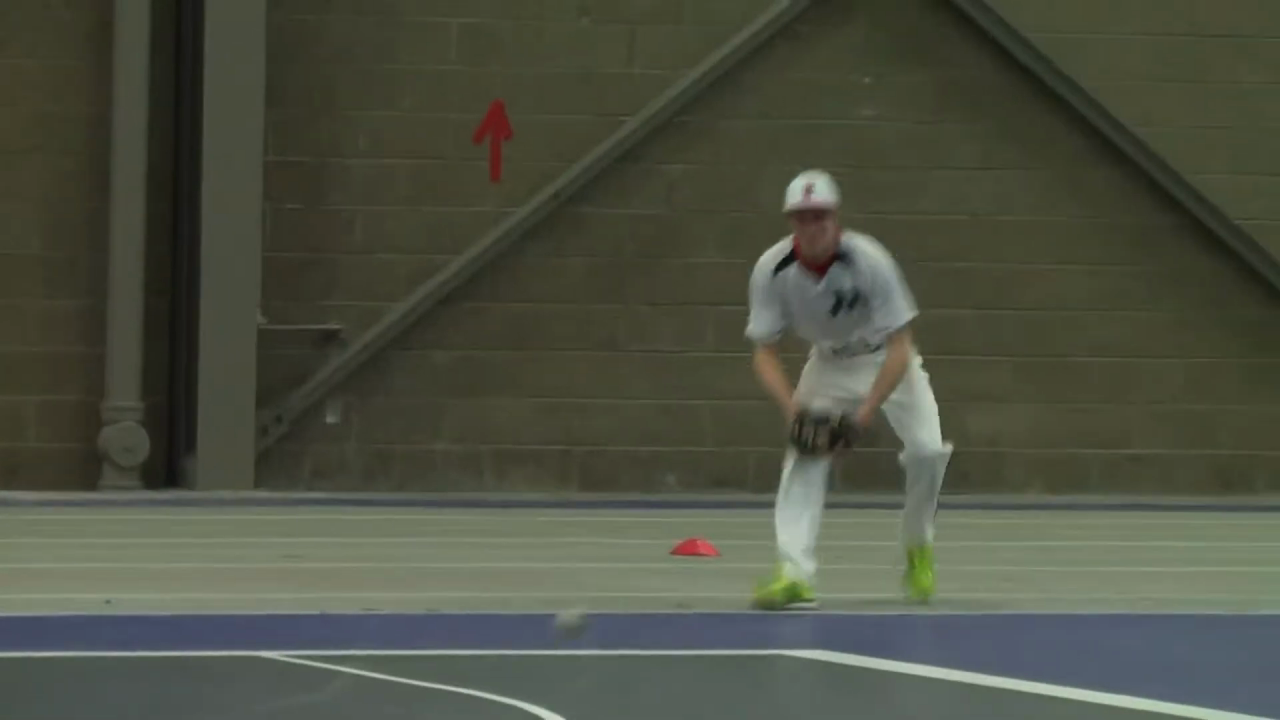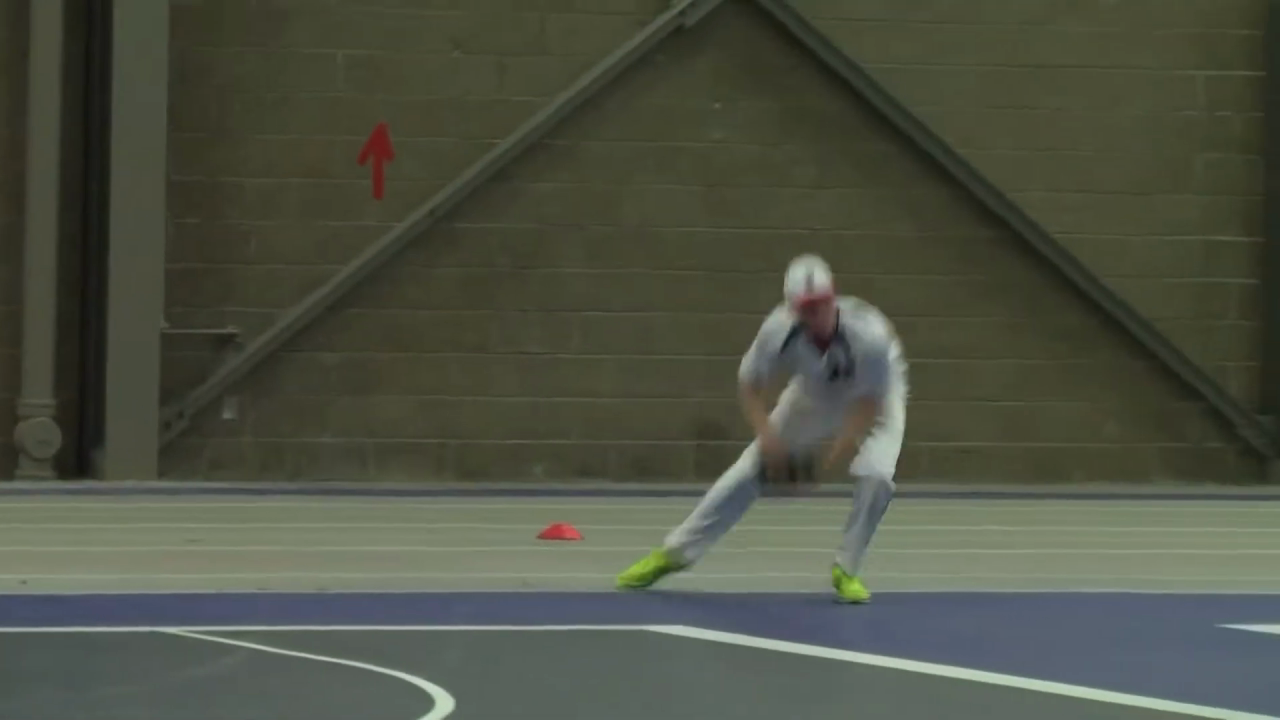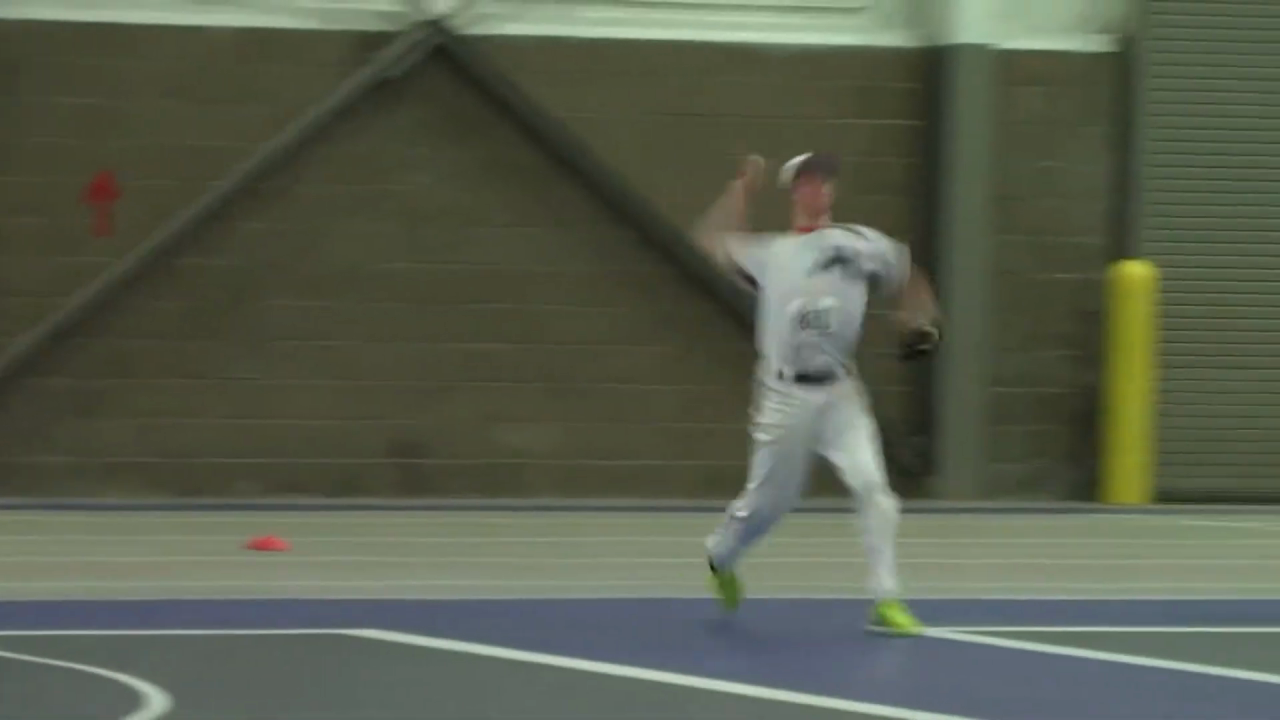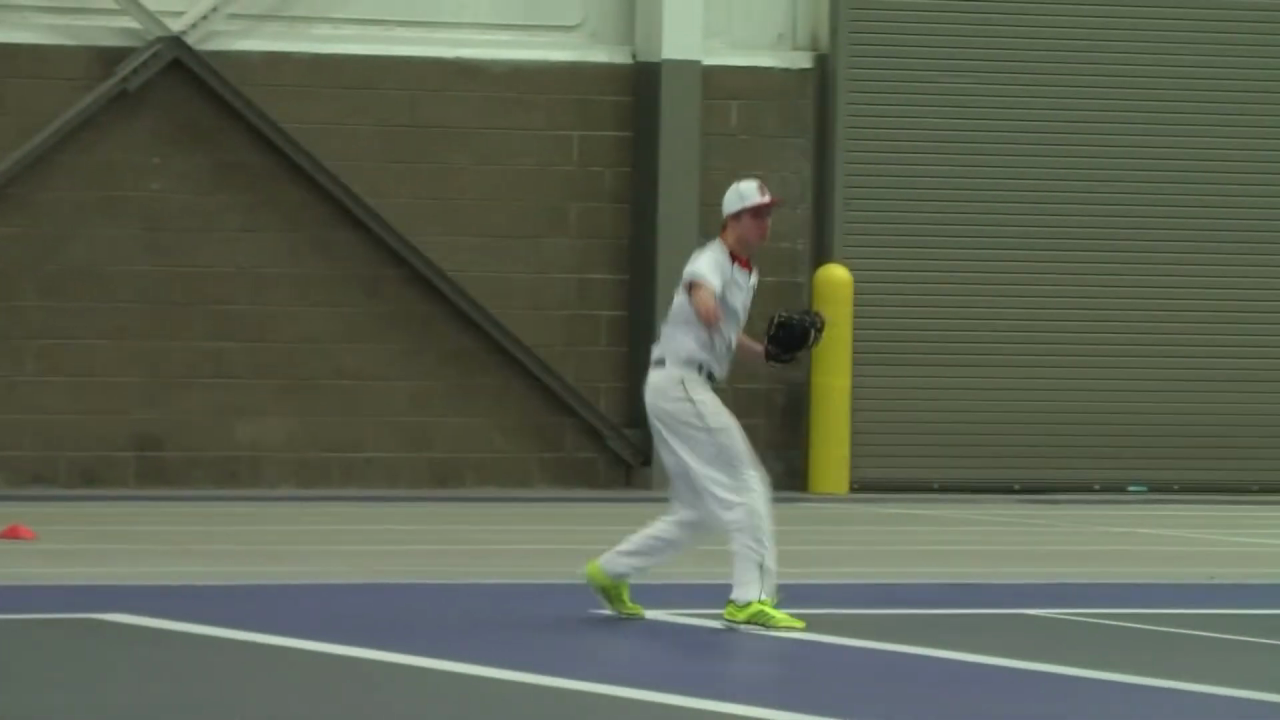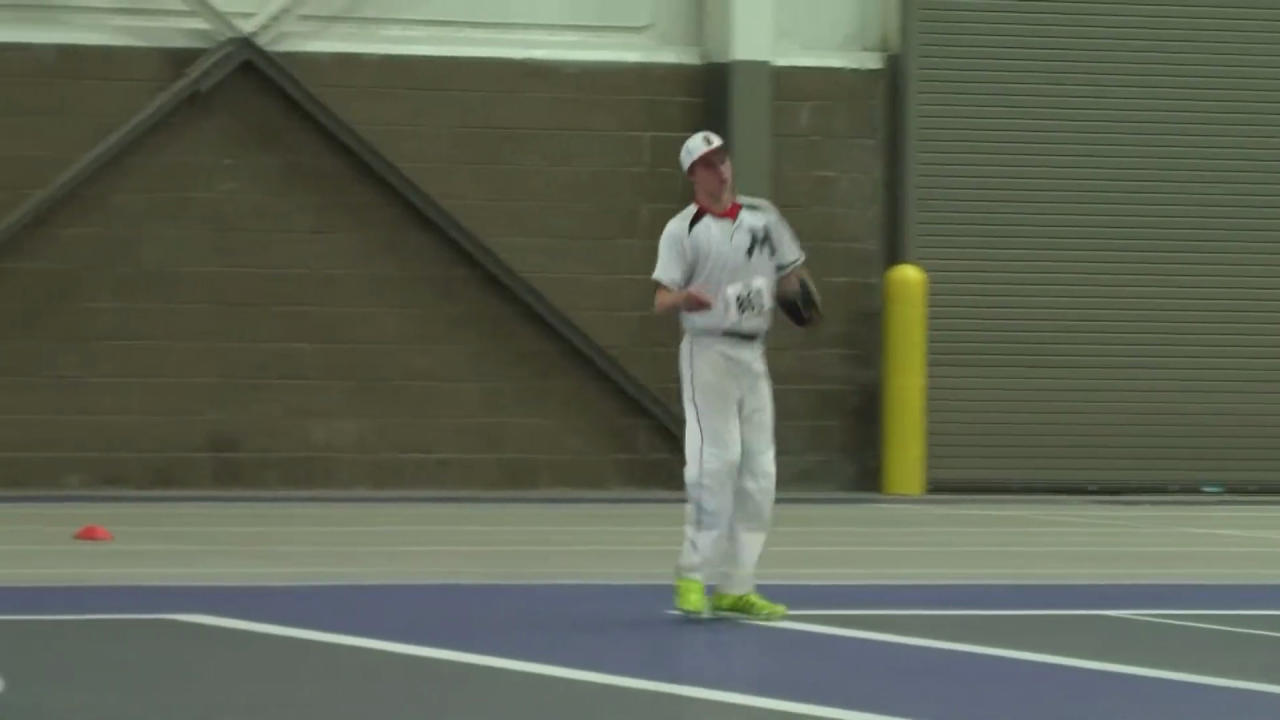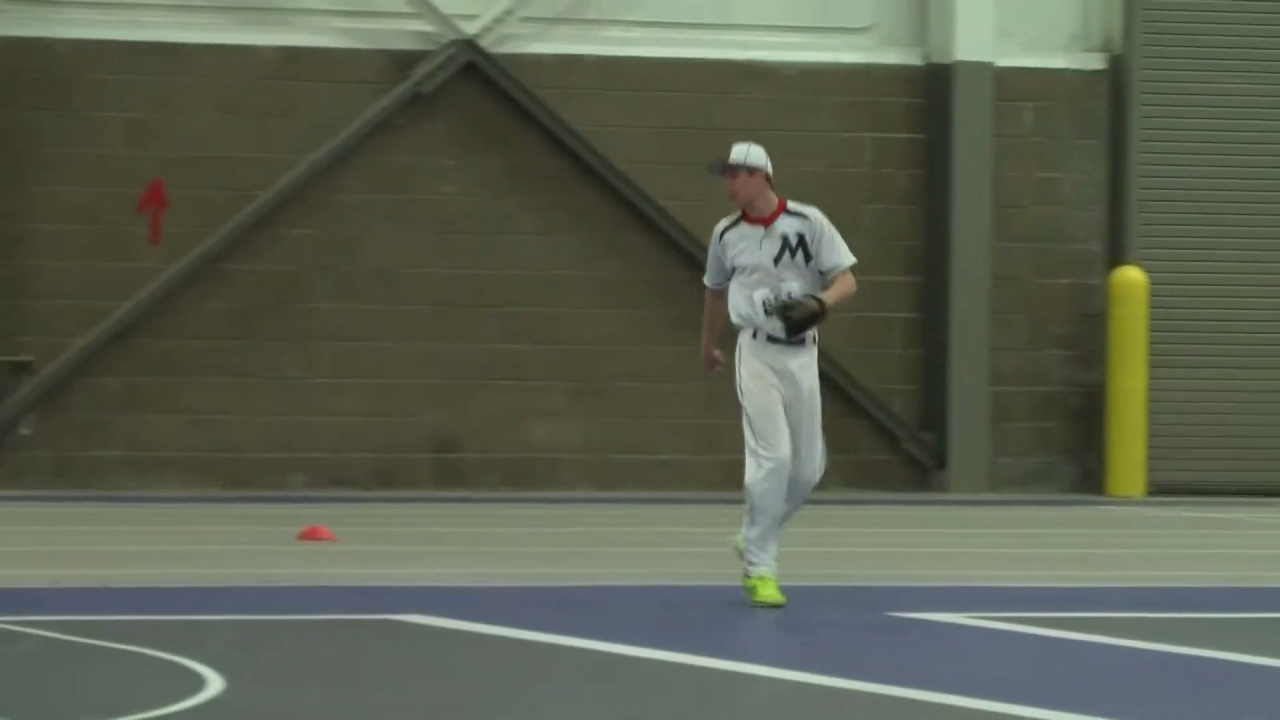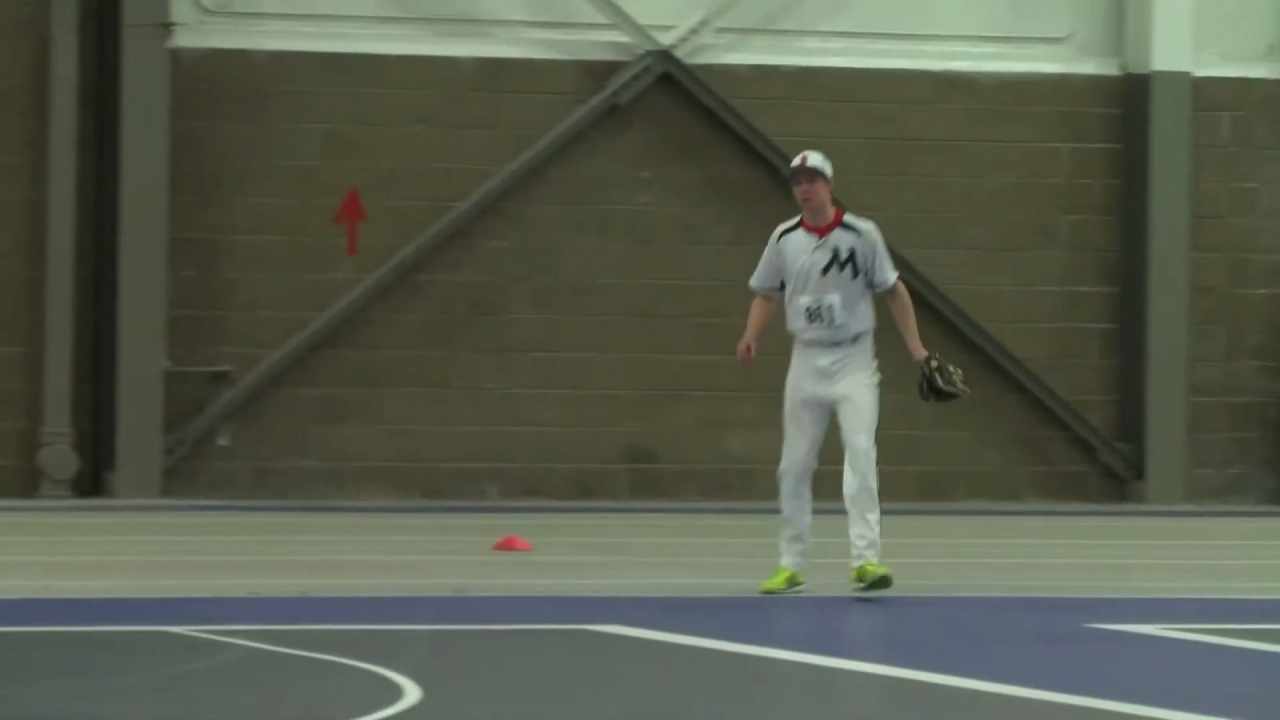
dt=0.7s
person 1, frame 1
left shoulder: (868, 261)
right shoulder: (771, 269)
left elbow: (901, 347)
right elbow: (764, 355)
left wrist: (869, 409)
right wrist: (795, 409)
left hip: (885, 357)
right hip: (829, 361)
left knee: (927, 450)
right knee: (804, 451)
left ankle: (916, 547)
right ankle: (794, 575)
person 1, frame 2
left shoulder: (868, 333)
right shoulder: (778, 329)
left elbow: (871, 405)
right elbow: (750, 388)
left wrist: (830, 458)
right wrist: (768, 437)
left hip: (875, 391)
right hip: (815, 392)
left knee: (875, 475)
right knee: (747, 475)
left ankle: (847, 569)
right ankle: (675, 551)
person 1, frame 3
left shoulder: (855, 243)
right shoulder: (766, 251)
left elbow: (911, 280)
right elbow: (710, 241)
left wrist: (919, 320)
right wrist: (742, 187)
left hip: (838, 392)
right hip: (785, 395)
left knee: (871, 488)
right knee: (766, 504)
left ankle: (884, 601)
right ankle: (722, 555)
person 1, frame 4
left shoulder: (744, 272)
right shoulder: (711, 261)
right elbow: (698, 290)
left wrist: (763, 351)
right wrist: (705, 306)
left hip: (685, 390)
right hip: (680, 386)
left knee: (694, 510)
right knee: (747, 486)
left ankle: (610, 572)
right ankle: (749, 599)
person 1, frame 5
left shoulder: (764, 217)
right shoulder: (681, 230)
left elbow: (792, 272)
right elbow: (662, 302)
right wrist: (685, 300)
left hip: (753, 356)
right hip: (708, 353)
left knee: (760, 475)
right knee: (715, 465)
left ankle: (736, 586)
right ankle: (692, 574)
person 1, frame 6
left shoulder: (809, 221)
right shoulder: (726, 233)
left elbow: (846, 279)
right elbow: (716, 292)
left wrist: (820, 301)
right wrist: (707, 346)
left hip: (803, 353)
right hip: (757, 354)
left knee: (808, 466)
right knee: (771, 459)
left ankle: (751, 542)
right ankle: (760, 571)
person 1, frame 7
left shoulder: (862, 233)
right shoulder: (784, 237)
left elbow: (894, 290)
right elbow: (766, 295)
left wrist: (917, 347)
right wrist: (749, 338)
left hip: (855, 359)
right hip: (807, 359)
left knee: (860, 455)
right knee: (796, 461)
left ankle: (866, 559)
right ankle: (791, 564)
